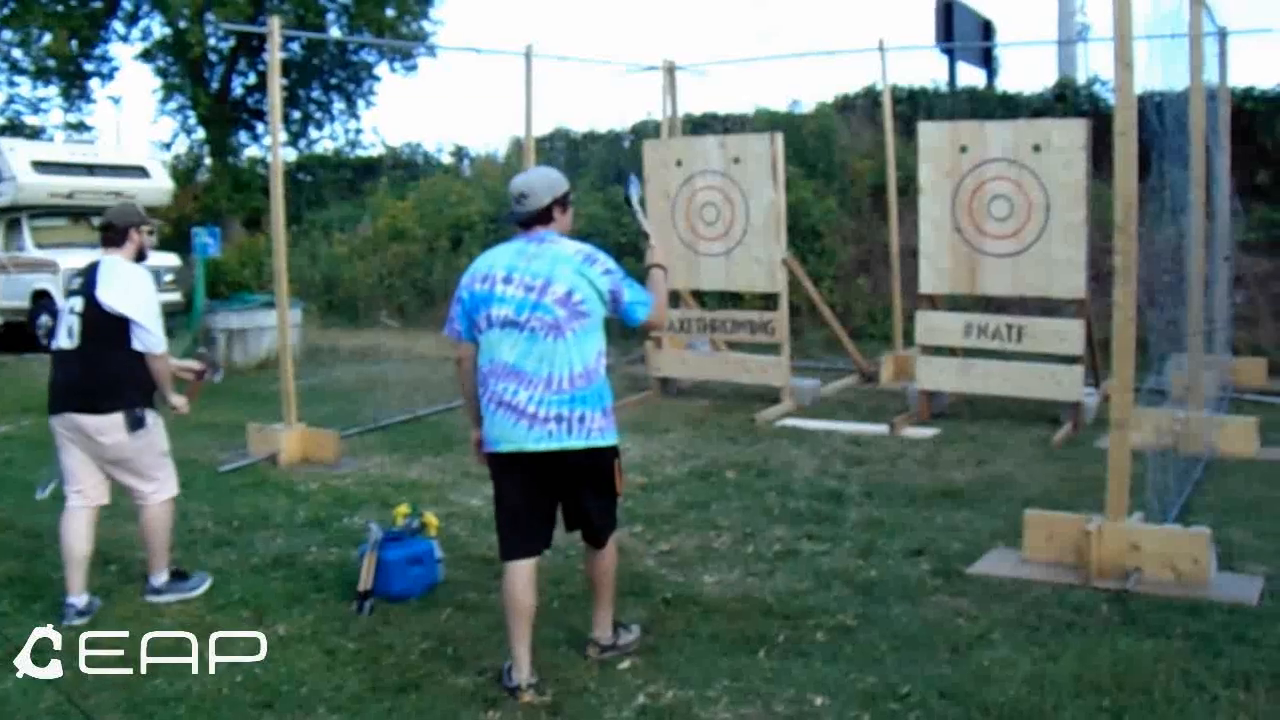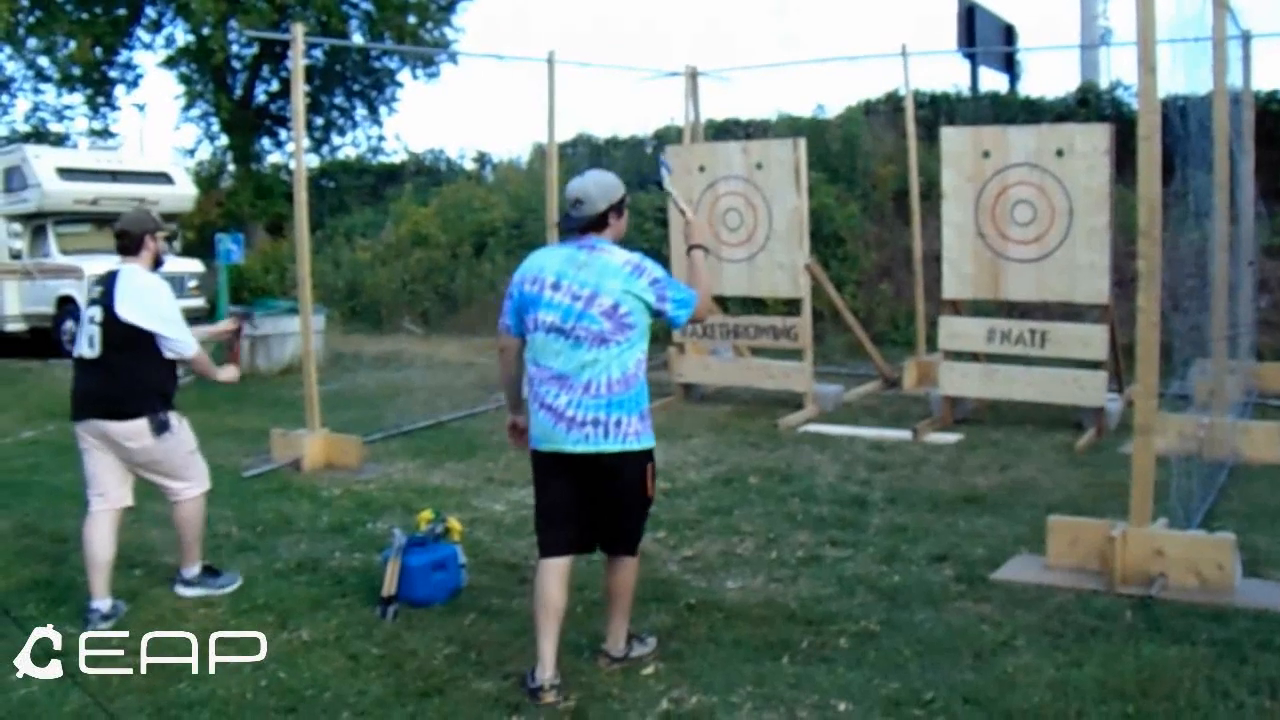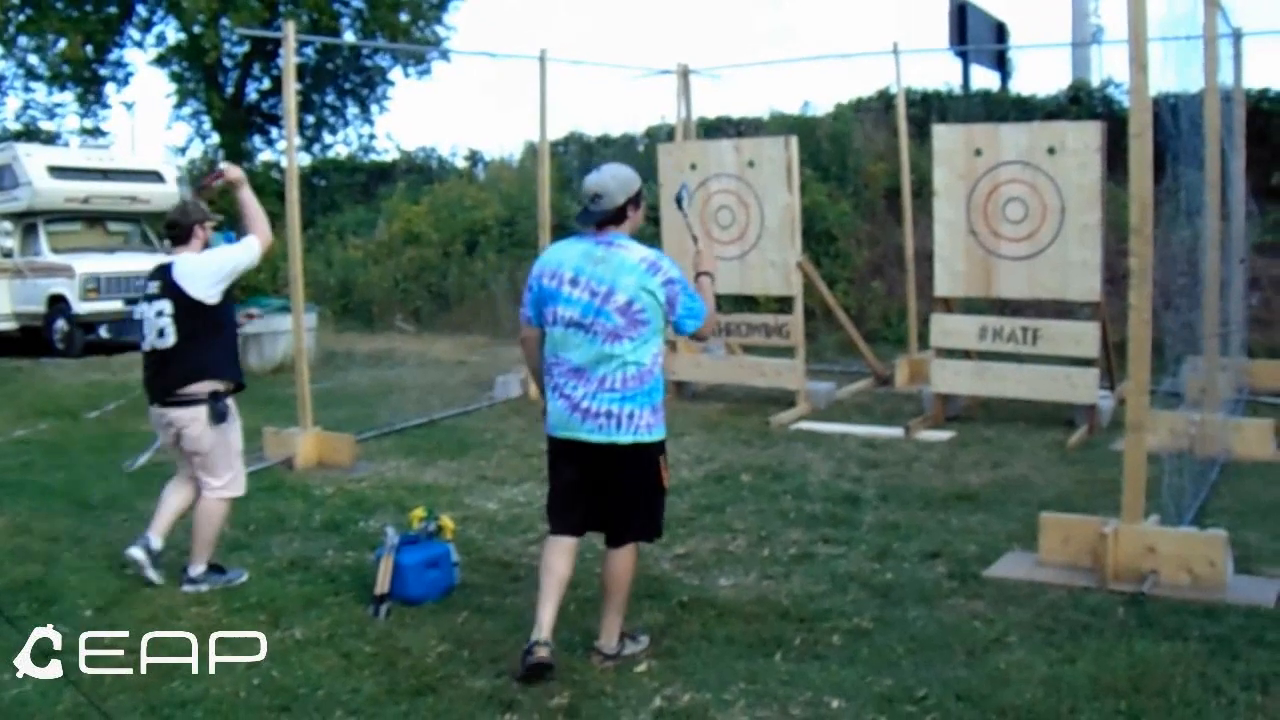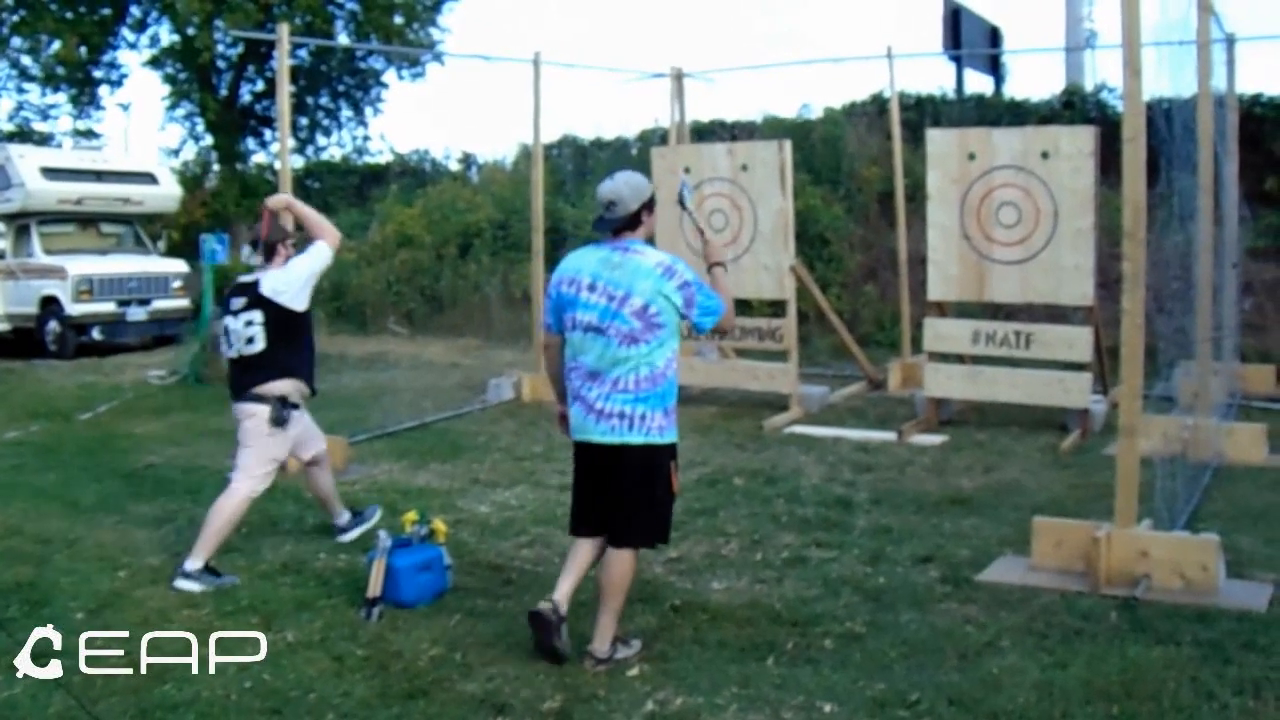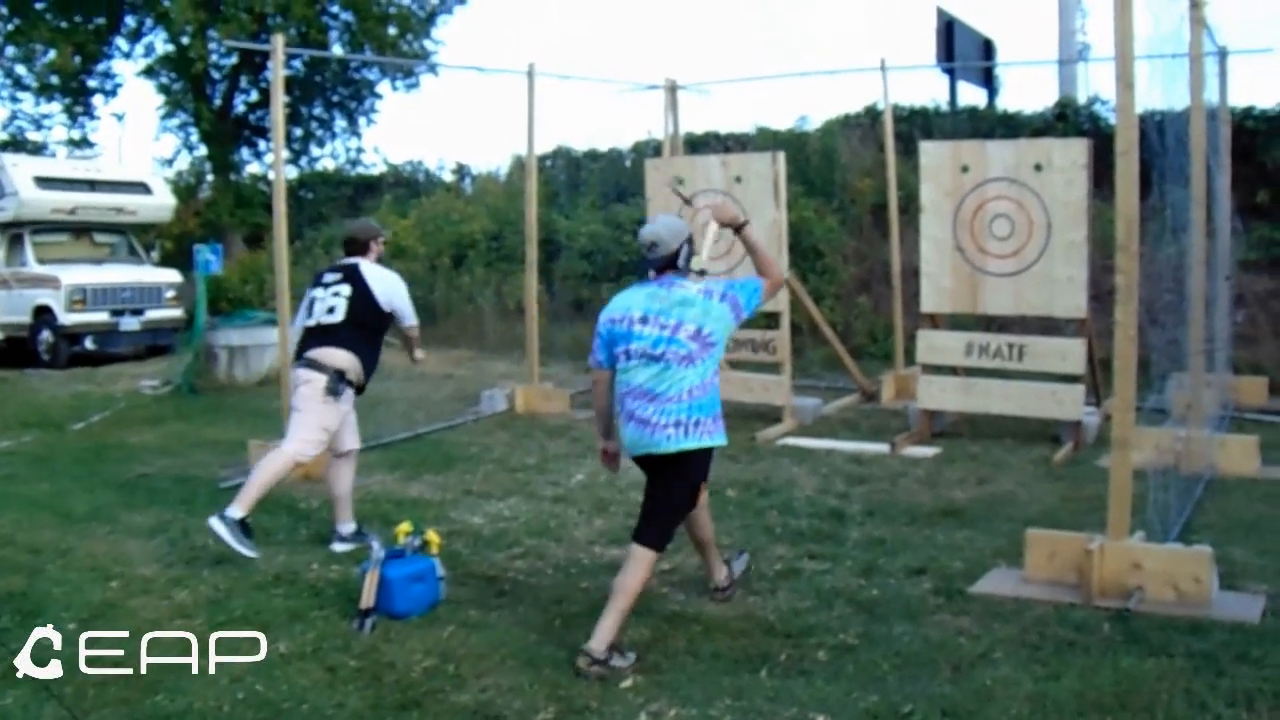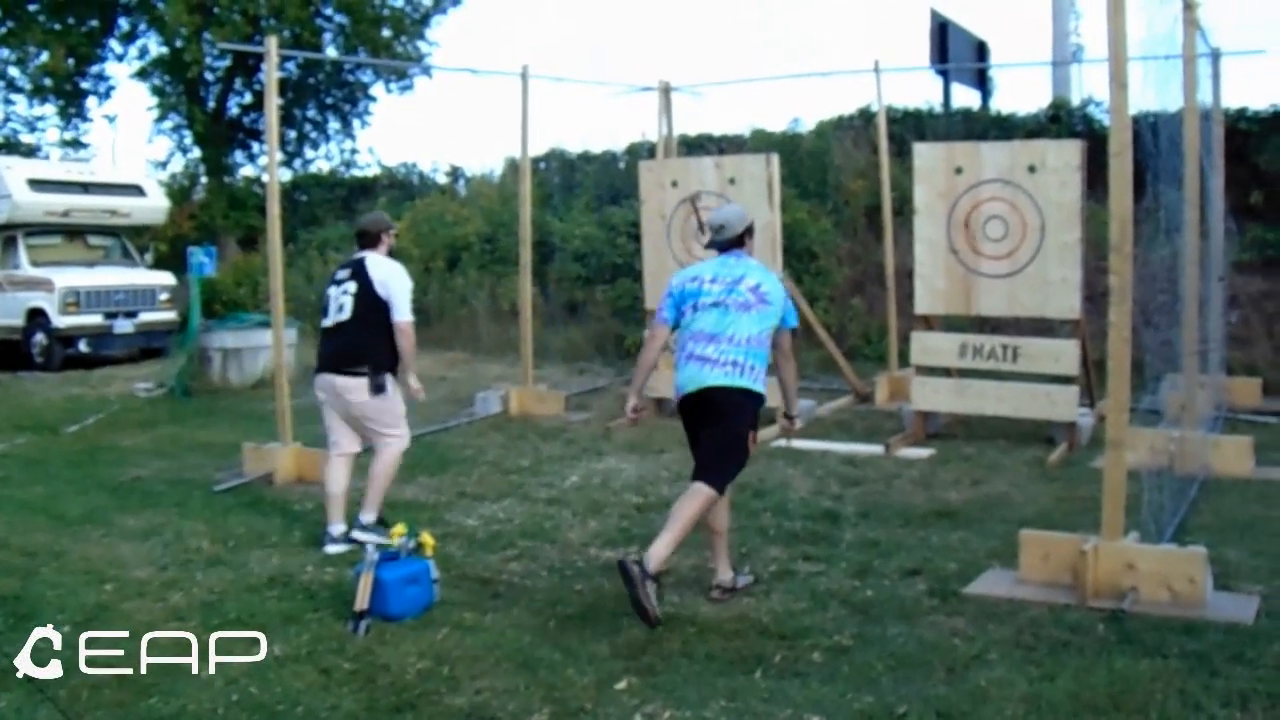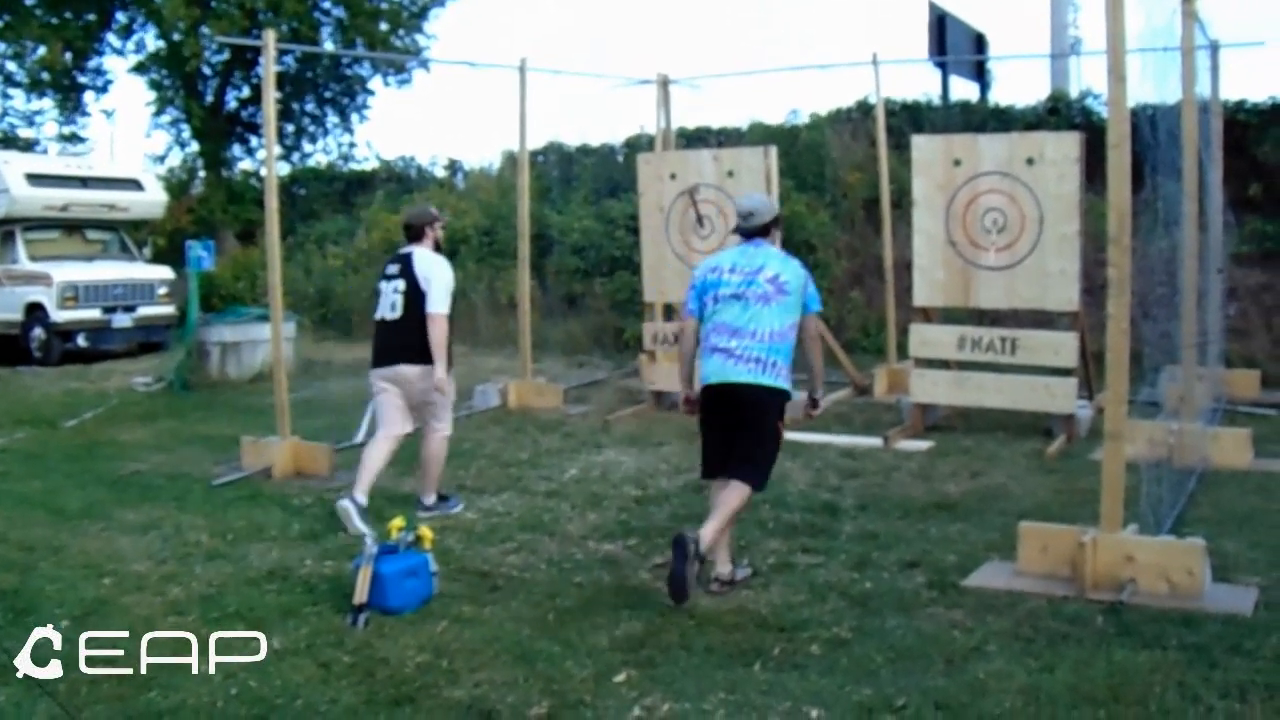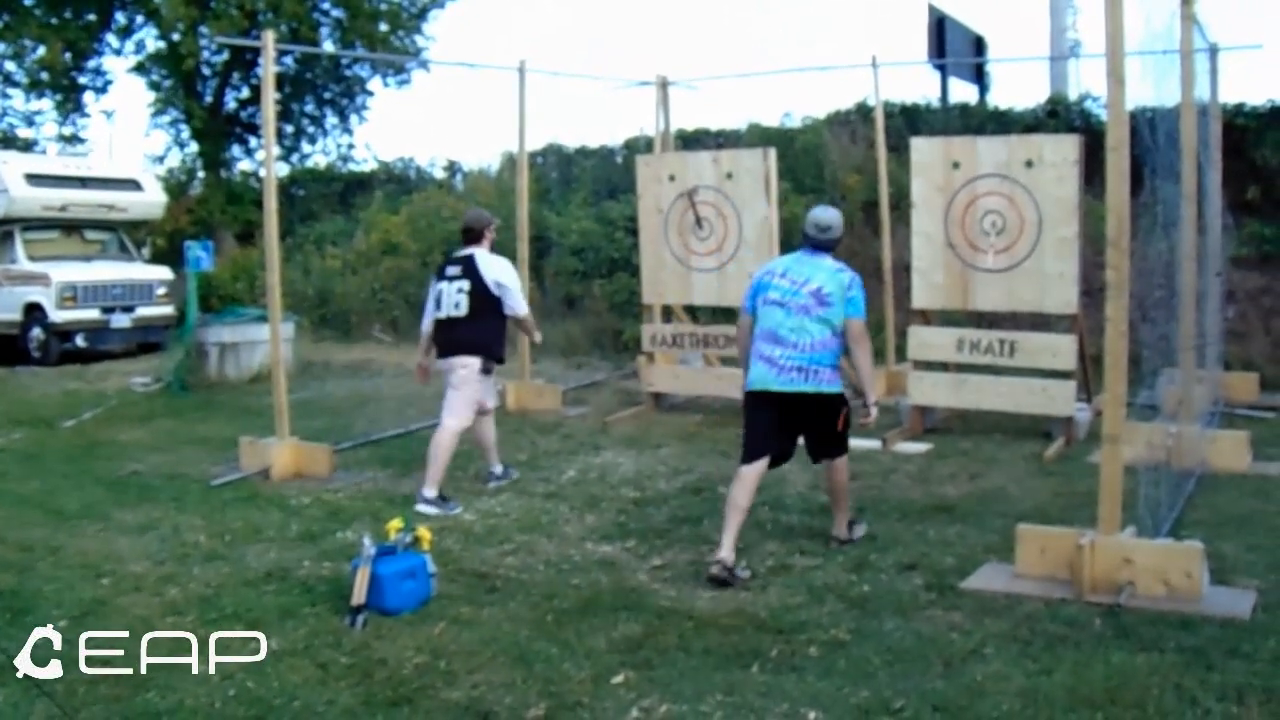
dt=0.5s
person 1, frame 1
left shoulder: (480, 270)
right shoulder: (588, 261)
left elbow: (465, 358)
right elbow: (652, 317)
left wrist: (479, 423)
right wrist: (657, 269)
left hip: (510, 435)
right hip: (584, 430)
left knee: (519, 551)
right knee: (598, 532)
left ankle: (521, 671)
right ankle: (604, 633)
person 1, frame 2
left shoulder: (532, 267)
right shoulder: (637, 272)
left elbow: (508, 347)
right elbow: (699, 308)
left wrist: (515, 408)
right wrist: (696, 250)
left hip: (550, 435)
right hip: (619, 436)
left knee: (554, 551)
right knee: (621, 544)
left ankle: (545, 672)
right ankle: (617, 644)
person 1, frame 3
left shoulder: (552, 259)
right shoulder: (653, 268)
left elbow: (529, 337)
right elbow: (703, 327)
left wrist: (548, 392)
right wrist: (705, 276)
left hip: (567, 423)
right hip: (631, 426)
left knee: (563, 529)
right knee: (622, 536)
left ankle: (541, 637)
right ankle: (610, 640)
person 1, frame 4
left shoulder: (570, 266)
right shoulder: (668, 273)
left elbow: (551, 344)
right elbow: (724, 320)
left wrist: (562, 400)
right wrist: (716, 265)
left hip: (587, 424)
right hip: (644, 429)
left knee: (590, 529)
right knee: (626, 538)
left ankle: (556, 602)
right ankle: (603, 644)
person 1, frame 5
left shoulder: (617, 306)
right shoulder: (714, 299)
left elbow: (601, 381)
right elbow: (774, 279)
left wrist: (606, 437)
right wrist: (740, 228)
left hip: (638, 436)
right hip: (687, 436)
left knee: (692, 492)
right knee: (647, 540)
left ankle: (719, 574)
right ankle: (599, 647)
person 1, frame 6
left shoulder: (685, 278)
right shoulder: (770, 282)
left elbow: (656, 339)
right elbow: (784, 353)
left wrist: (634, 393)
right wrist: (790, 407)
left hip: (691, 390)
right hip: (737, 389)
left knee: (713, 478)
right knee: (709, 483)
left ankle: (724, 575)
right ankle: (649, 564)
person 1, frame 7
left shoulder: (709, 268)
right shoulder: (793, 270)
left elbow: (688, 332)
right elbow: (811, 336)
left wrist: (687, 386)
right wrist: (816, 391)
left hip: (715, 382)
right hip: (765, 384)
left knee: (721, 475)
right knee: (745, 477)
left ankle: (722, 567)
right ankle: (700, 542)
person 1, frame 8
left shoulder: (769, 270)
right shoulder: (846, 278)
left elbow: (744, 329)
right elbow: (858, 340)
left wrist: (748, 375)
right wrist: (871, 397)
left hip: (763, 383)
right hip: (817, 385)
left knee: (752, 464)
right knee: (836, 454)
left ankle: (725, 555)
right ankle: (842, 528)
person 2, frame 1
left shoulder: (84, 279)
right shoulder: (132, 276)
right elbow: (151, 348)
left wrist: (174, 367)
right wrist: (170, 394)
left hip: (67, 408)
right hip: (115, 411)
left knee: (80, 499)
right knee: (157, 489)
left ankle: (76, 601)
right ankle: (160, 579)
person 2, frame 2
left shoulder: (105, 286)
right shoulder: (148, 286)
right elbow: (183, 349)
left wrist: (213, 331)
right wrist: (216, 372)
left hip: (91, 415)
right hip: (138, 417)
left knee: (103, 504)
right knee: (191, 482)
left ankle: (100, 606)
right ankle: (192, 574)
person 2, frame 3
left shoulder: (157, 281)
right shoulder: (204, 268)
right elbow: (262, 239)
left wrist: (231, 320)
right wrist: (241, 185)
left hip: (164, 402)
right hip: (202, 404)
left knee: (189, 476)
right knee: (221, 484)
left ankle: (149, 543)
right ankle: (198, 571)
person 2, frame 4
left shoulder: (237, 292)
right shoulder: (286, 282)
left elbow: (235, 346)
right elbow: (330, 238)
right wrist: (291, 204)
left hip: (267, 400)
right hip: (273, 406)
left knee: (317, 455)
right knee: (245, 486)
left ankle: (345, 521)
right ankle: (192, 568)
person 2, frame 5
left shoulder: (322, 278)
right shoulder: (385, 279)
left elbow: (298, 331)
right elbow: (410, 327)
right wrist: (414, 350)
left hip: (312, 370)
right hip: (331, 378)
left knee: (345, 450)
right knee: (295, 450)
left ankle: (345, 531)
right ankle: (234, 515)
person 2, frame 6
left shoulder: (339, 273)
right shoulder: (390, 270)
right elbow: (402, 327)
right wrist: (410, 375)
left hip: (327, 374)
right hip: (364, 376)
left knee: (341, 449)
right knee: (392, 444)
left ankle: (336, 532)
right ankle: (366, 520)
person 2, frame 7
left shoulder: (390, 267)
right shoulder: (435, 263)
right elbow: (436, 318)
right wrist: (440, 366)
left hip: (385, 365)
right hip: (421, 365)
left knee: (387, 435)
right knee: (437, 431)
left ankle: (356, 498)
right ankle: (430, 501)
person 2, frame 8
left shoulder: (444, 269)
right shoulder: (497, 266)
left elbow: (430, 318)
right elbow: (519, 312)
left wrist: (424, 356)
right wrist: (534, 333)
left hip: (448, 355)
right hip: (476, 357)
left knee: (483, 409)
right knee: (454, 422)
left ankle: (497, 470)
right ankle: (429, 494)
